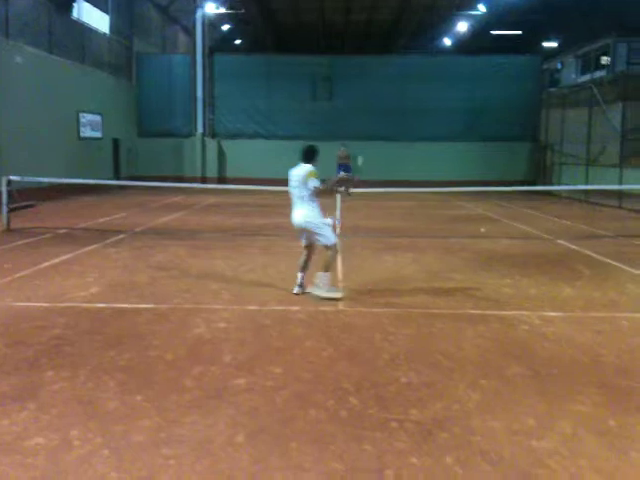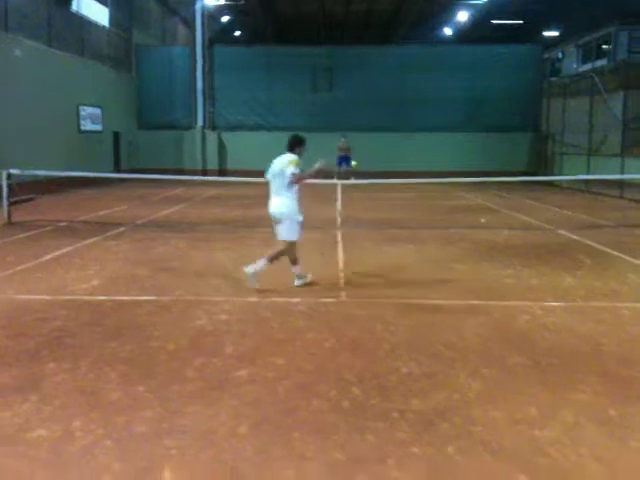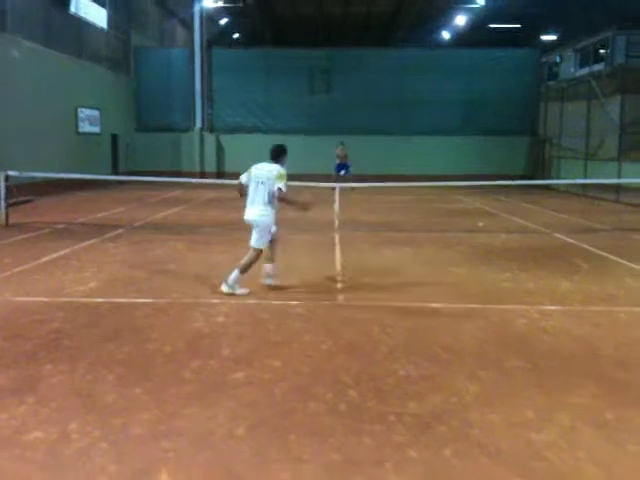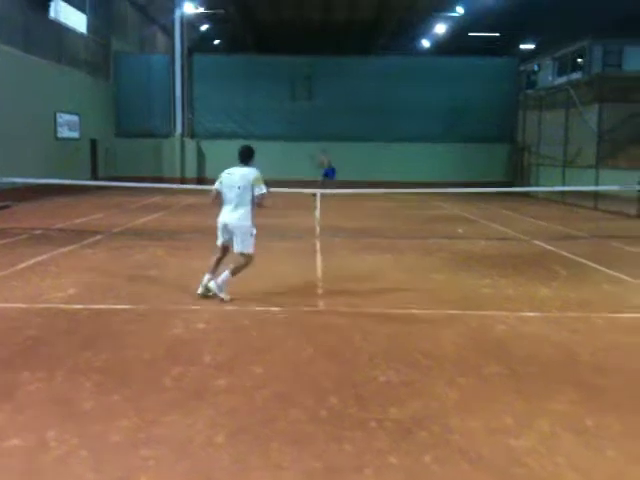
dt=0.2s
person 1, frame 1
left shoulder: (293, 172)
right shoulder: (309, 170)
right elbow: (318, 192)
left wrist: (330, 188)
right wrist: (336, 182)
left hip: (297, 217)
right hip: (311, 217)
left knee: (309, 249)
right knee: (332, 248)
left ankle: (300, 285)
right ankle: (322, 286)
person 1, frame 2
left shoulder: (278, 160)
right shoulder: (293, 159)
left elbow: (269, 180)
right elbow: (295, 178)
right wrist: (314, 171)
left hip: (275, 206)
right hip: (286, 209)
left knee: (288, 243)
right knee: (288, 246)
left ankle: (299, 276)
right ankle: (255, 270)
person 1, frame 3
left shoulder: (255, 168)
right shoulder: (279, 171)
left elbow: (240, 187)
right elbow: (280, 196)
right wrist: (298, 204)
left hip: (250, 213)
right hip: (263, 216)
left knee: (272, 240)
right knee: (255, 252)
left ankle: (269, 276)
right ankle: (230, 283)
person 1, frame 4
left shoulder: (226, 173)
right shoulder: (254, 174)
left elbow: (215, 197)
right elbow: (259, 201)
right wrist: (255, 203)
left hip: (224, 219)
right hip: (241, 221)
left knee: (221, 253)
right knee: (247, 258)
left ankle: (205, 285)
right ankle: (220, 283)
